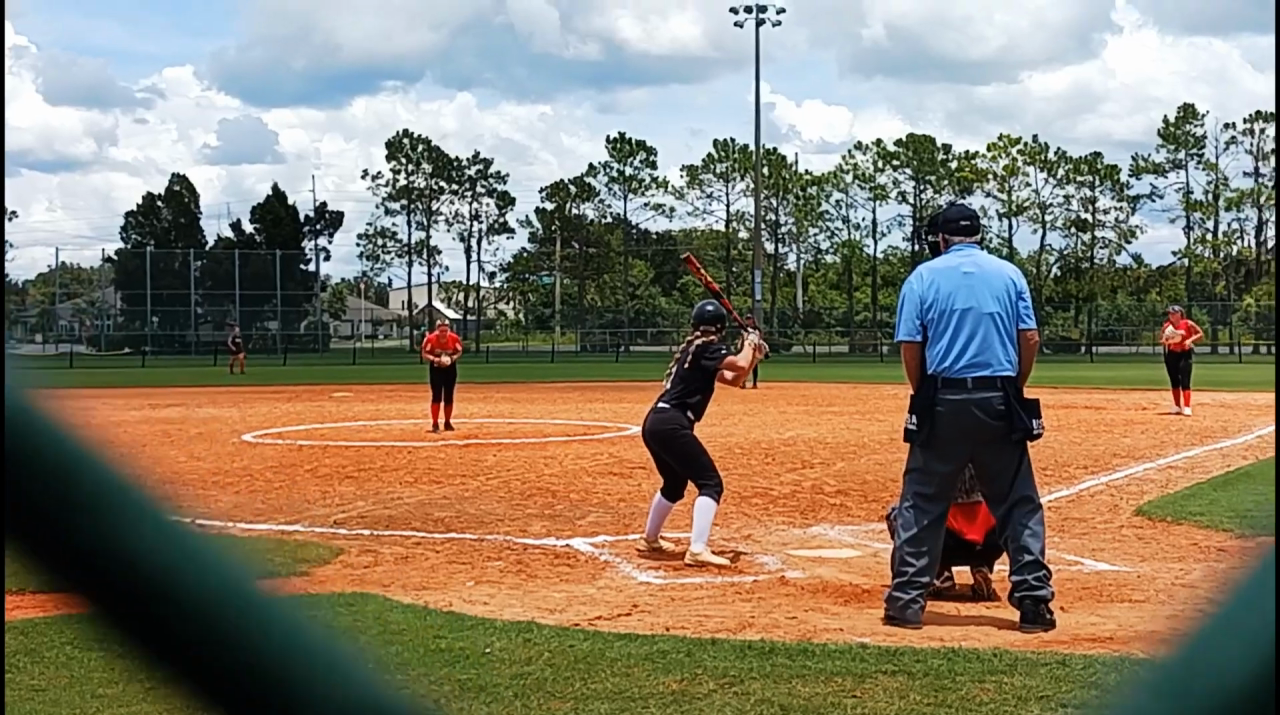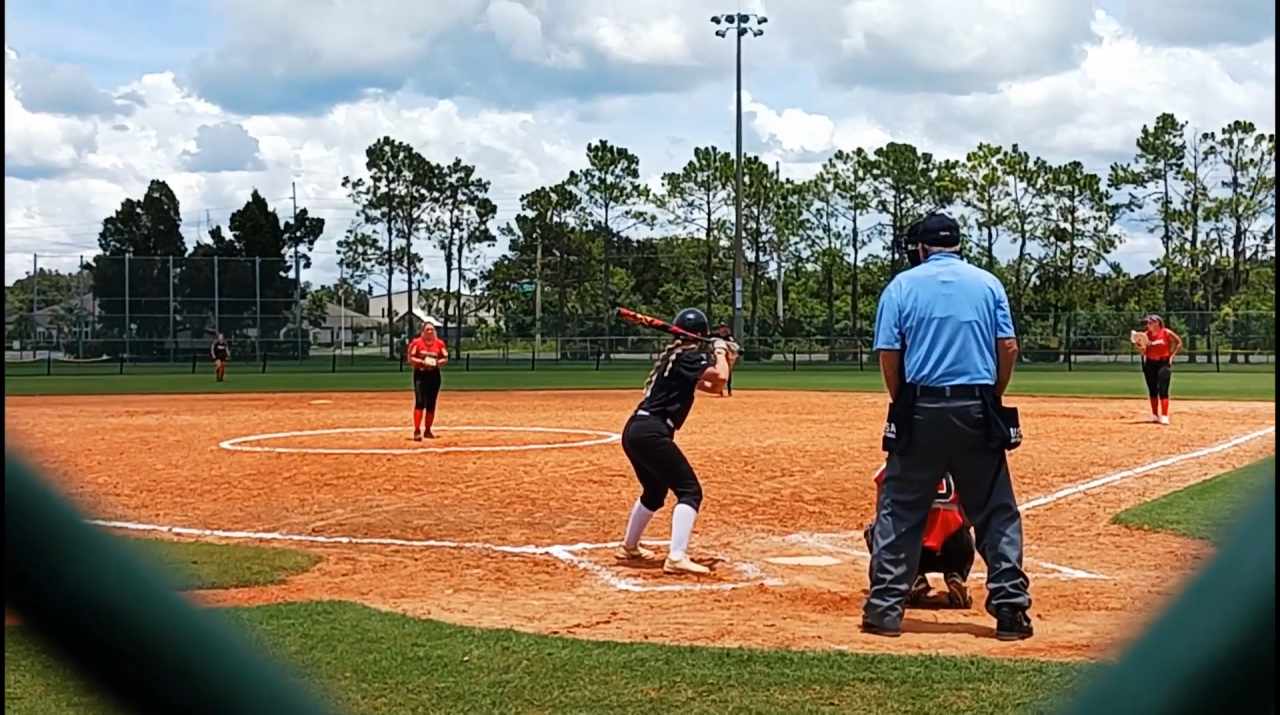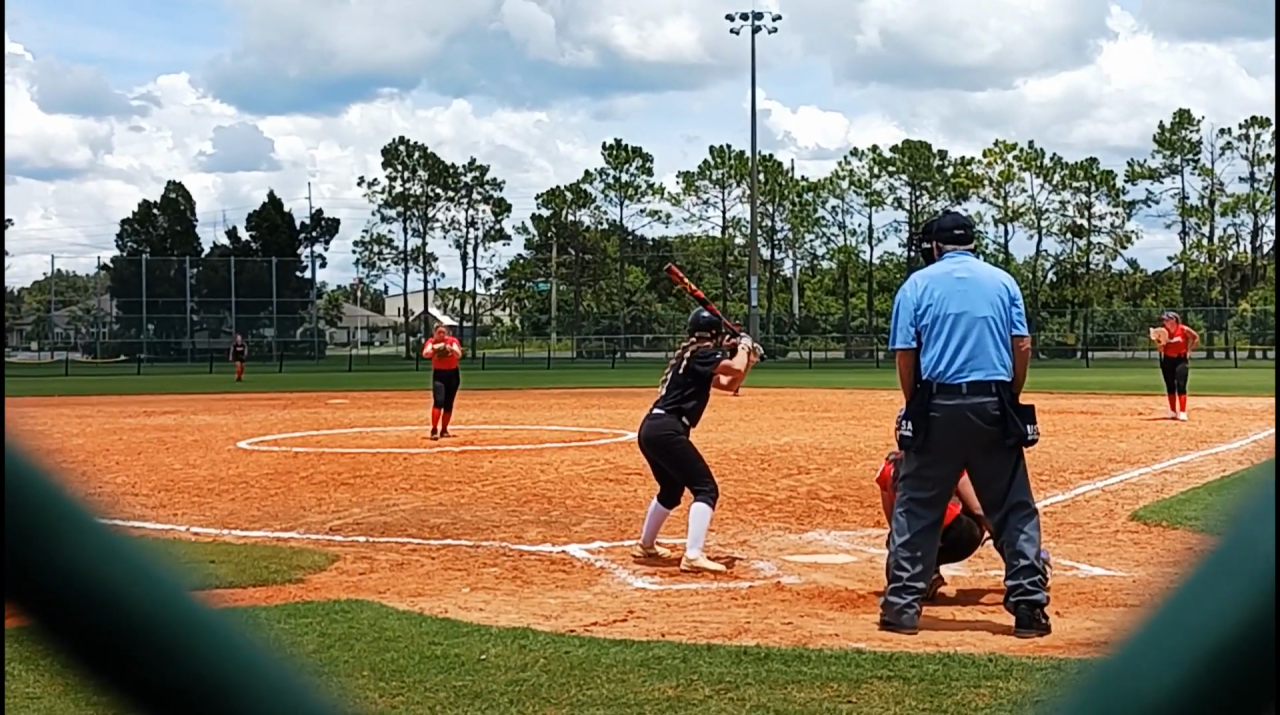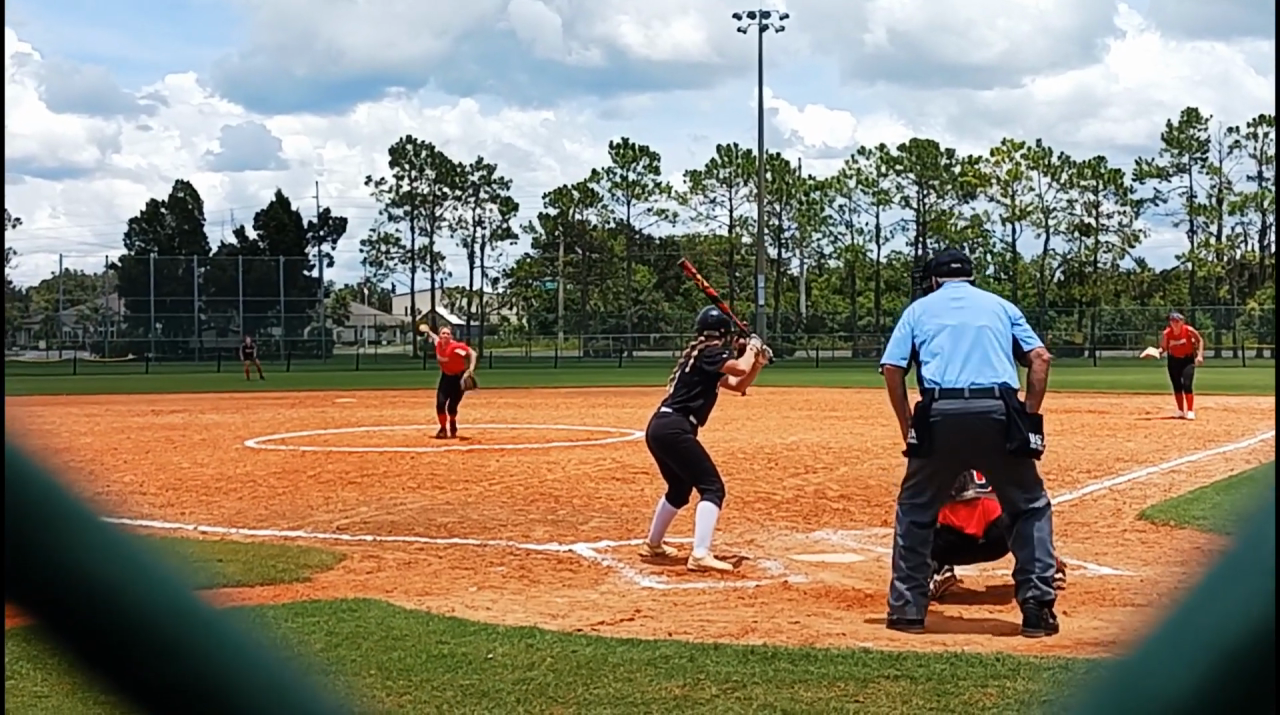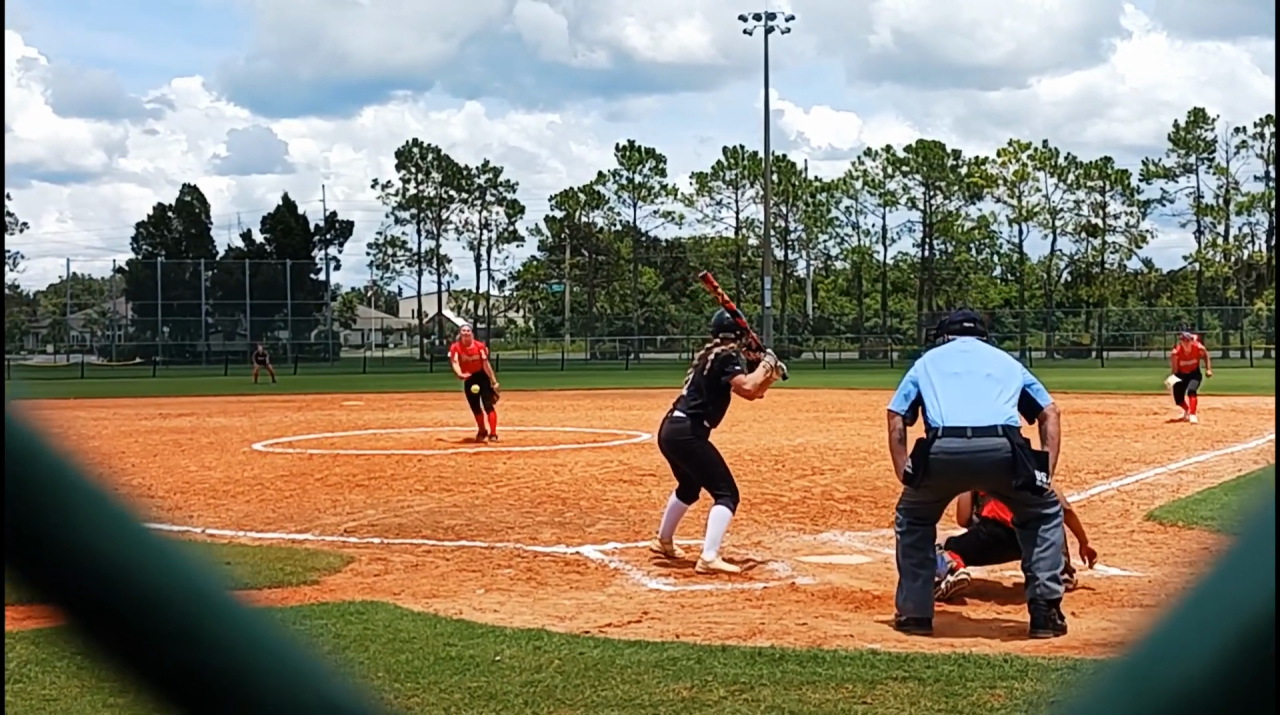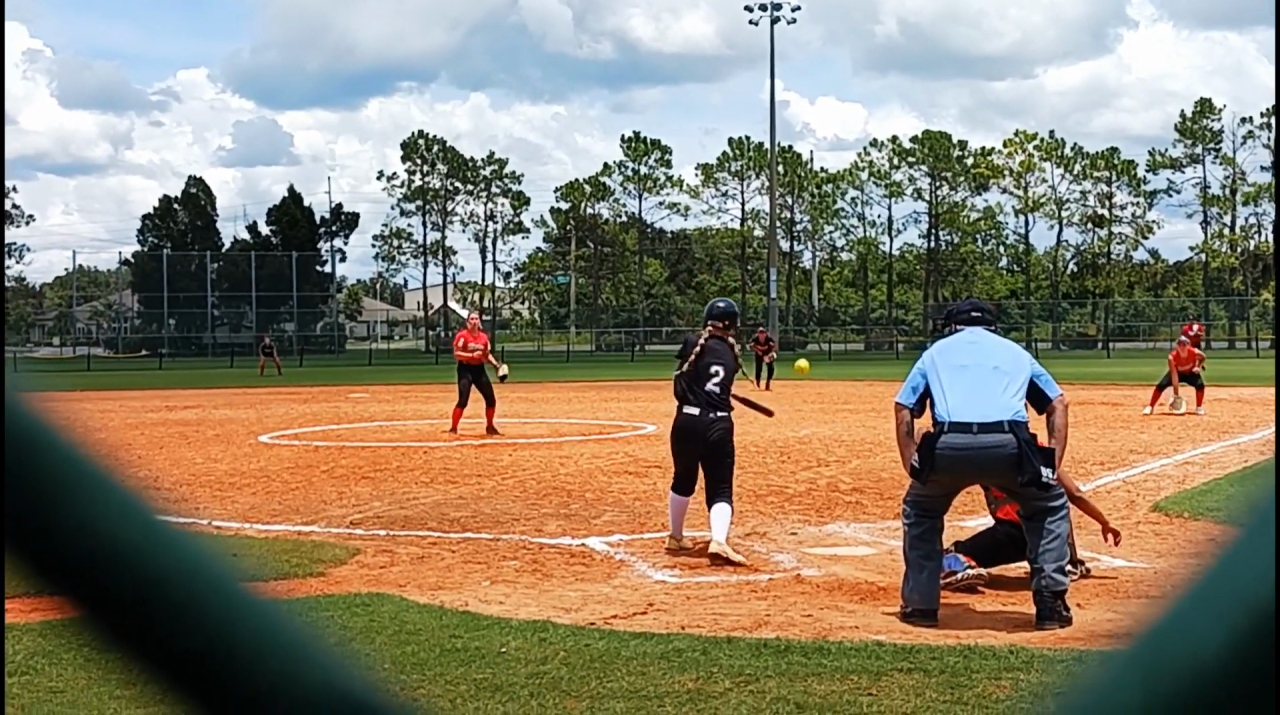
dt=0.5s
person 1, frame 1
left shoulder: (924, 276)
right shoulder: (1009, 273)
left elbow: (910, 348)
right elbow: (1030, 339)
left wrist: (923, 399)
right wrist: (1013, 391)
left hip: (942, 402)
right hip: (999, 401)
left knee: (921, 504)
right knee: (1019, 504)
left ankle: (906, 602)
right ankle: (1034, 602)
person 1, frame 2
left shoulder: (902, 285)
right shoulder: (988, 283)
left elbow: (889, 357)
right elbow: (1008, 348)
left wrist: (903, 407)
right wrist: (991, 401)
left hip: (921, 409)
right hip: (977, 409)
left knee: (900, 512)
right knee: (996, 512)
left ankle: (885, 609)
right ankle: (1011, 609)
person 1, frame 3
left shoulder: (917, 283)
right shoulder: (1002, 280)
left elbow: (905, 357)
right elbow: (1022, 347)
left wrist: (915, 408)
right wrist: (1010, 401)
left hip: (937, 407)
right hip: (993, 406)
left knee: (916, 510)
right knee: (1014, 510)
left ankle: (902, 609)
right ankle: (1029, 608)
person 1, frame 4
left shoulder: (919, 308)
right shoulder: (999, 305)
left elbow: (892, 371)
right elbow: (1040, 359)
left wrist: (909, 428)
right wrist: (1029, 419)
left hip: (941, 413)
right hip: (998, 411)
left knee: (915, 512)
right knee: (1030, 508)
left ankle: (908, 609)
right ankle: (1037, 609)
person 1, frame 5
left shoulder: (928, 359)
right shoulder: (1006, 359)
left elbow: (896, 419)
right elbow: (1050, 413)
left wrist: (906, 477)
right wrist: (1044, 475)
left hip: (943, 451)
right hip: (1002, 449)
left knee: (913, 518)
right knee: (1044, 513)
left ankle: (914, 613)
right ankle: (1045, 612)
person 1, frame 6
left shoulder: (936, 350)
right shoulder: (1014, 350)
left elbow: (904, 412)
right elbow: (1058, 404)
left wrist: (913, 470)
right wrist: (1051, 467)
left hip: (950, 447)
right hip: (1008, 445)
left knee: (920, 509)
right knee: (1050, 505)
left ankle: (920, 605)
right ankle: (1050, 604)
person 2, frame 1
left shoulder: (694, 349)
right shoulder: (707, 349)
left elbow: (733, 379)
right elbow: (739, 365)
left wrist: (754, 357)
right wrist: (750, 342)
left hip: (655, 423)
right hip: (672, 425)
left knee: (675, 483)
right knee: (710, 483)
left ankle: (650, 539)
right ankle: (697, 550)
person 2, frame 2
left shoulder: (675, 357)
right shoulder: (687, 357)
left elbow: (713, 387)
right elbow: (720, 377)
left wrist: (727, 360)
right wrist: (719, 352)
left hip: (636, 431)
right hip: (651, 433)
left knee: (655, 491)
right knee: (690, 491)
left ankle: (629, 546)
right ankle: (677, 558)
person 2, frame 3
left shoulder: (691, 356)
right shoulder: (702, 354)
left elbow: (729, 384)
right elbow: (736, 369)
left wrist: (749, 359)
right wrist: (743, 346)
left hip: (651, 429)
right hip: (667, 431)
left knee: (671, 489)
right knee: (706, 489)
left ankle: (645, 544)
right ankle: (693, 556)
person 2, frame 4
left shoulder: (700, 355)
right shoulder: (710, 353)
left elbow: (738, 385)
right elbow: (741, 369)
left wrist: (758, 361)
right wrist: (751, 348)
left hip: (659, 428)
right hip: (674, 429)
left knee: (679, 488)
right knee: (712, 488)
left ankle: (653, 543)
right ankle: (700, 555)
person 2, frame 5
left shoulder: (712, 356)
right shoulder: (726, 358)
left elbow: (751, 393)
right elbow: (747, 386)
left wrist: (771, 375)
right wrist: (765, 365)
left hip: (670, 430)
right hip: (688, 434)
left knee: (689, 486)
right knee: (726, 493)
left ankle: (663, 541)
right ankle: (709, 558)
person 2, frame 6
left shoulder: (691, 343)
right shoulder: (732, 353)
left elbow: (681, 374)
left hip: (687, 423)
right hip: (719, 427)
left knee: (683, 482)
right knee: (720, 492)
left ankle: (675, 538)
right ankle: (719, 541)
